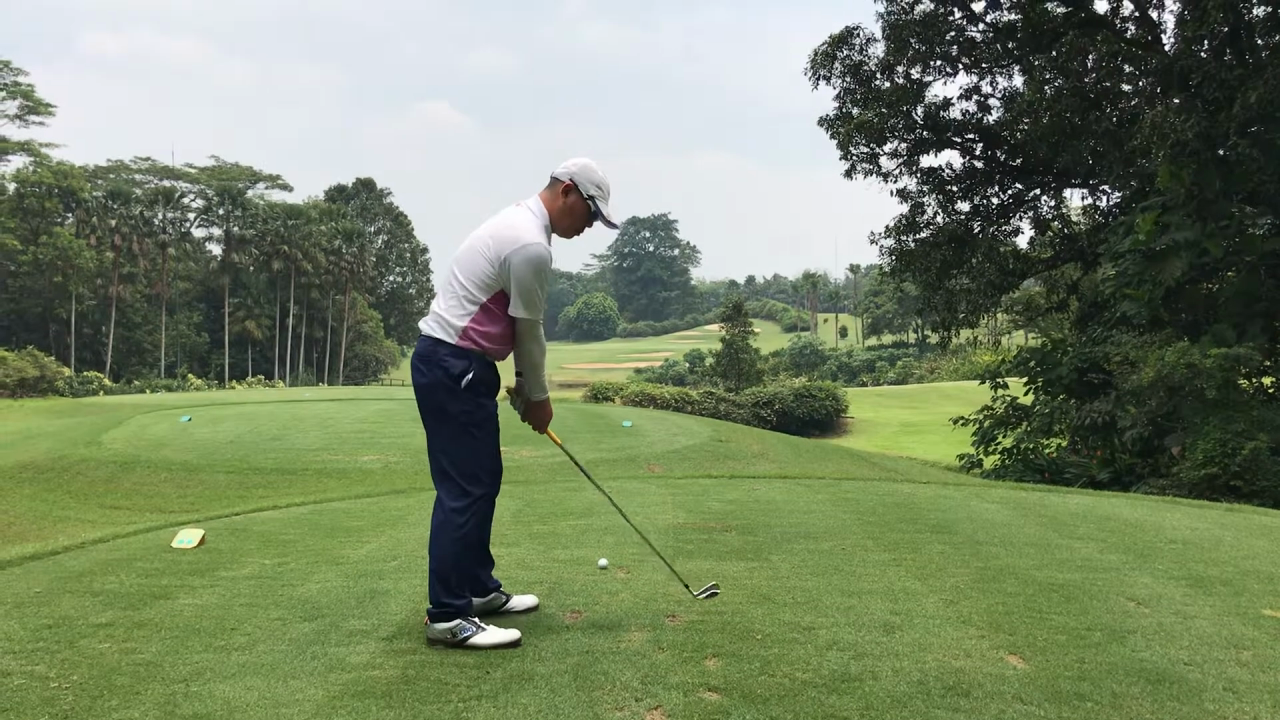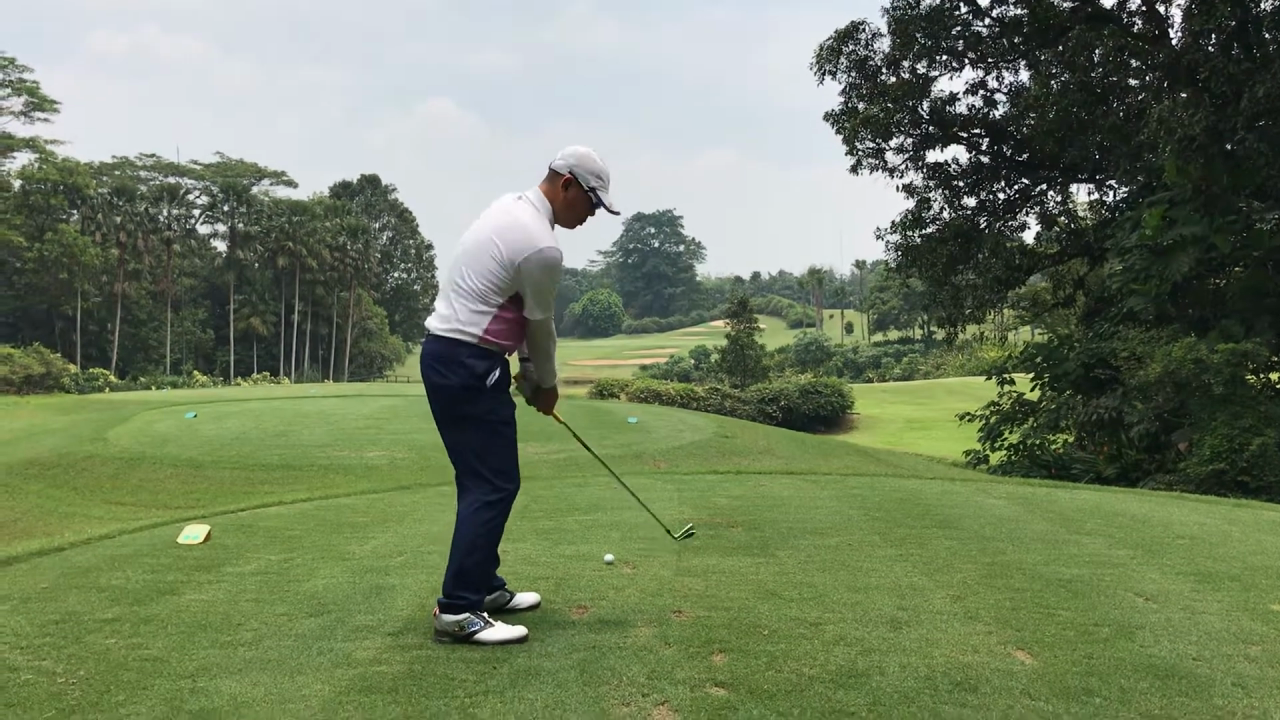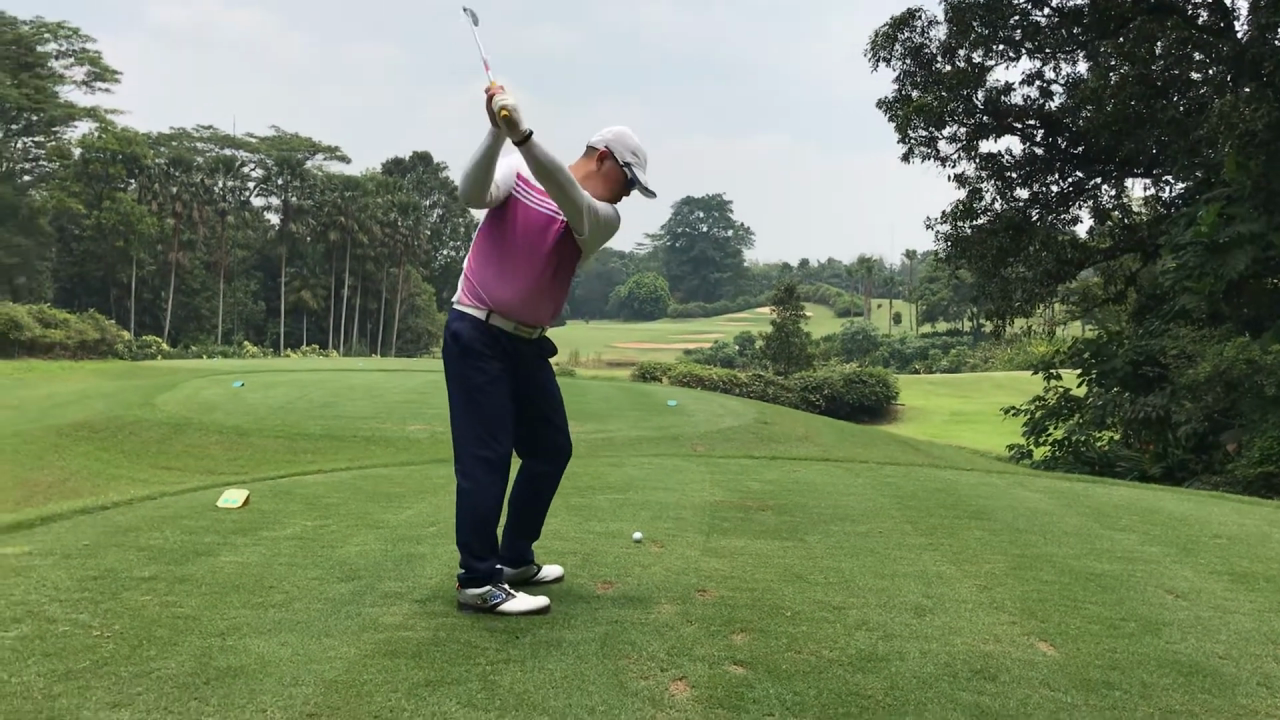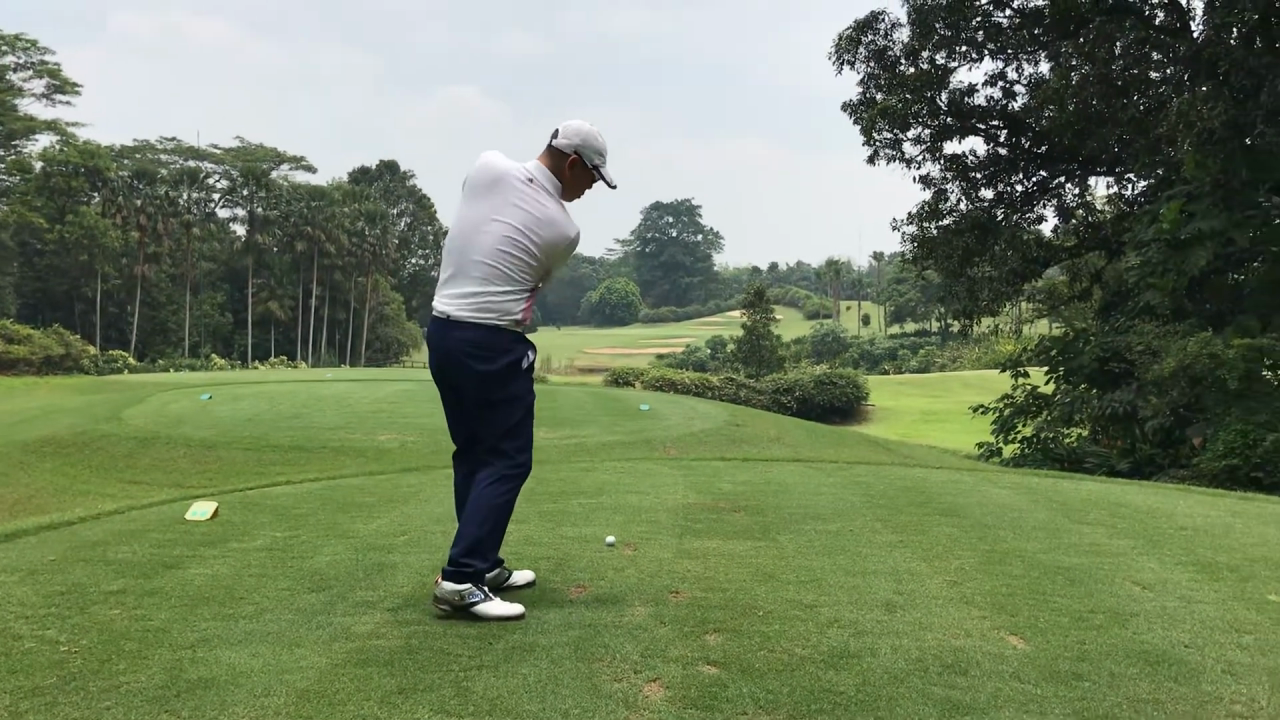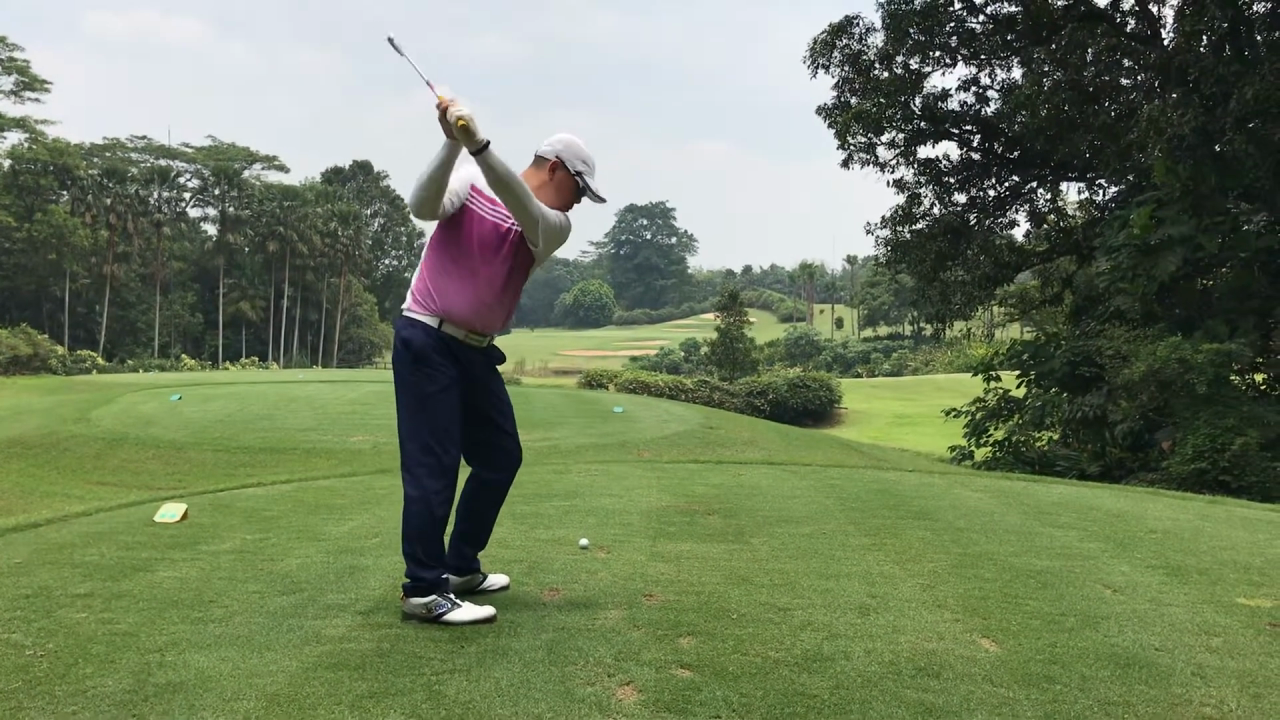
dt=1s
person 1, frame 1
left shoulder: (523, 225)
right shoulder: (530, 243)
left elbow: (527, 324)
right elbow: (528, 329)
left wrist: (527, 387)
right wrist: (538, 395)
left hip: (463, 365)
right hip: (452, 366)
left knee: (482, 479)
right knee: (464, 487)
left ankle: (477, 586)
right ankle: (447, 616)
person 1, frame 2
left shoulder: (509, 206)
right shoulder: (542, 248)
right elbow: (539, 326)
left wrist: (529, 372)
right wrist: (546, 383)
left hip: (444, 352)
right hip: (468, 365)
left knee: (480, 478)
right knee: (495, 484)
left ankle: (482, 585)
right ankle: (458, 607)
person 1, frame 3
left shoulder: (603, 218)
right shoulder: (515, 171)
left elbow: (568, 199)
right elbow: (471, 194)
left wrist: (522, 134)
right wrist: (498, 132)
left hip: (528, 344)
right hip: (476, 334)
left knee: (550, 450)
right knee: (485, 457)
left ankle: (513, 558)
right ankle: (478, 580)
person 1, frame 4
left shoulder: (488, 167)
right shoulder: (563, 231)
left hip: (444, 331)
right hip: (494, 345)
left knee: (475, 454)
right knee: (508, 461)
left ankle: (481, 563)
right ankle: (460, 579)
person 1, frame 5
left shoulder: (553, 225)
right shoulder: (468, 182)
left elbow: (520, 205)
right elbow: (421, 206)
left wrist: (478, 142)
right wrist: (453, 143)
left hip: (476, 351)
right hip: (426, 342)
left knee: (500, 457)
right knee: (433, 466)
left ankle: (459, 567)
right ankle: (423, 590)
